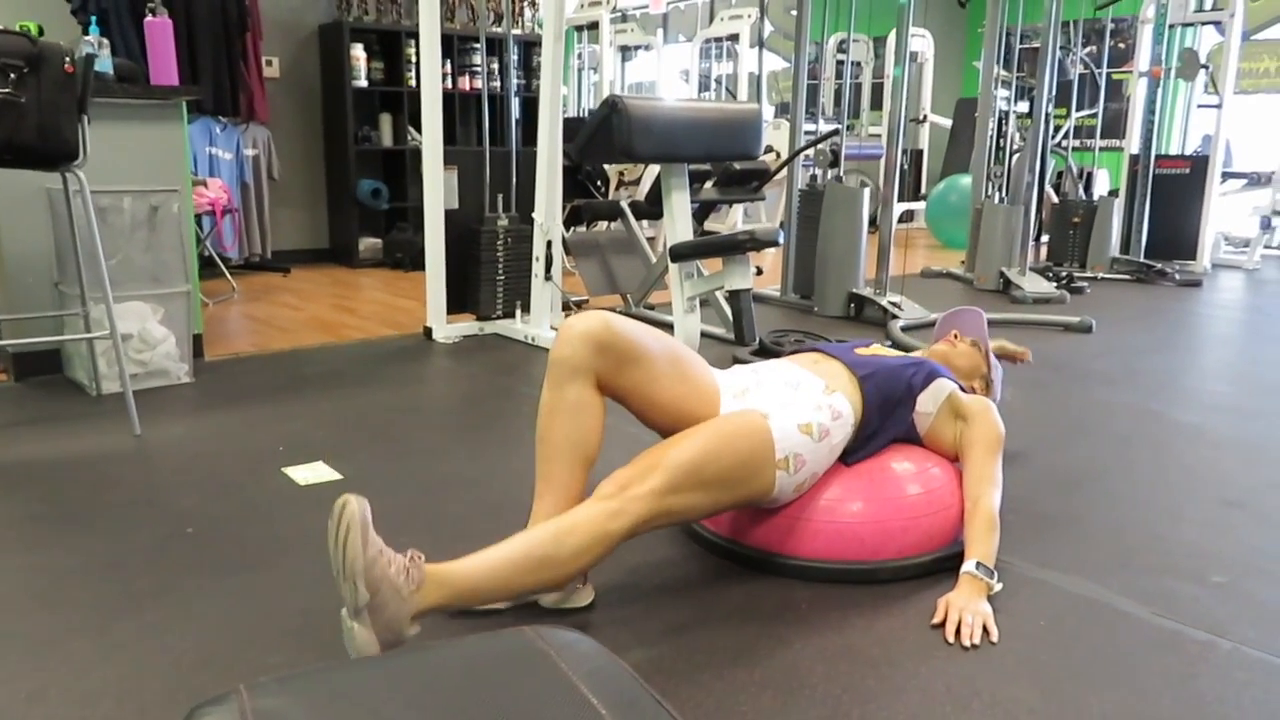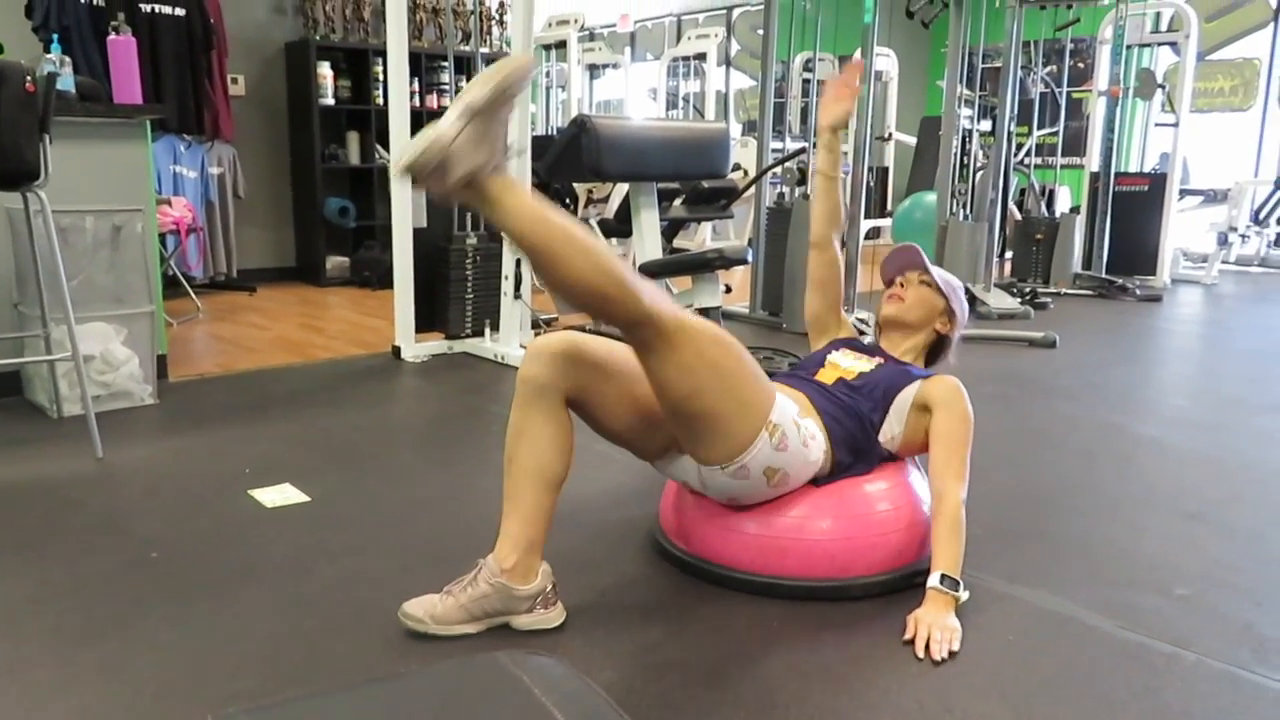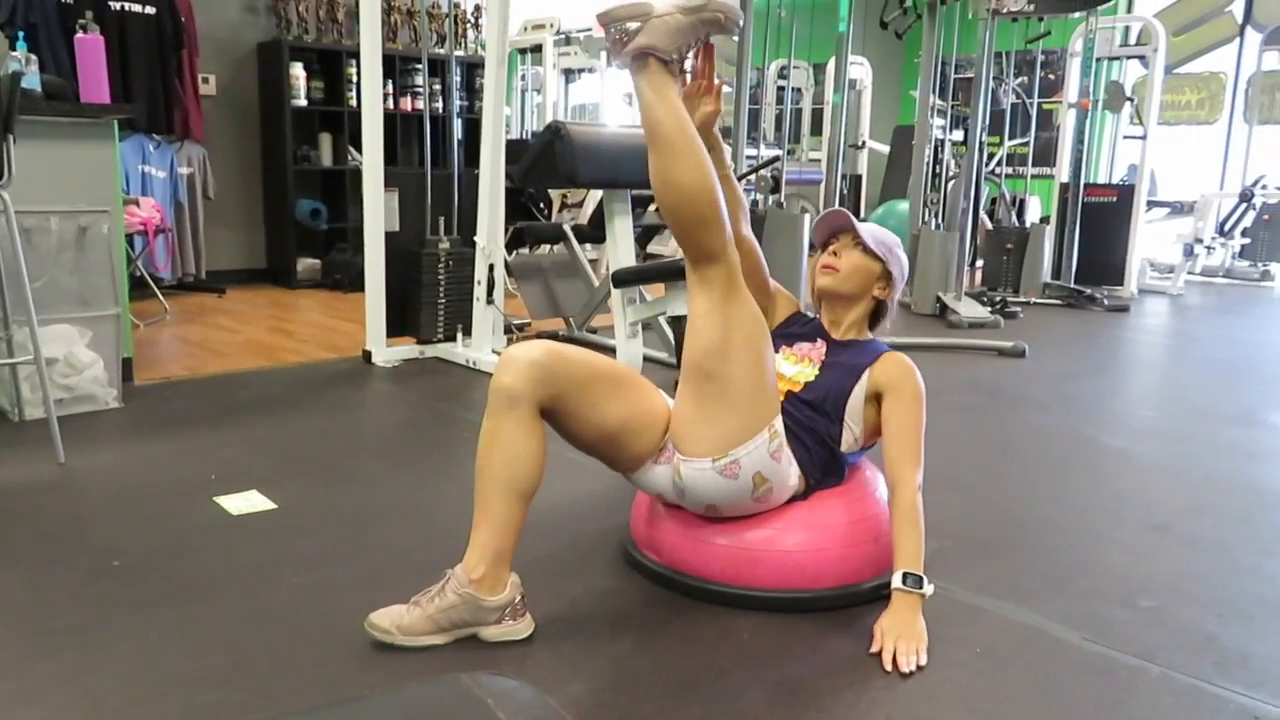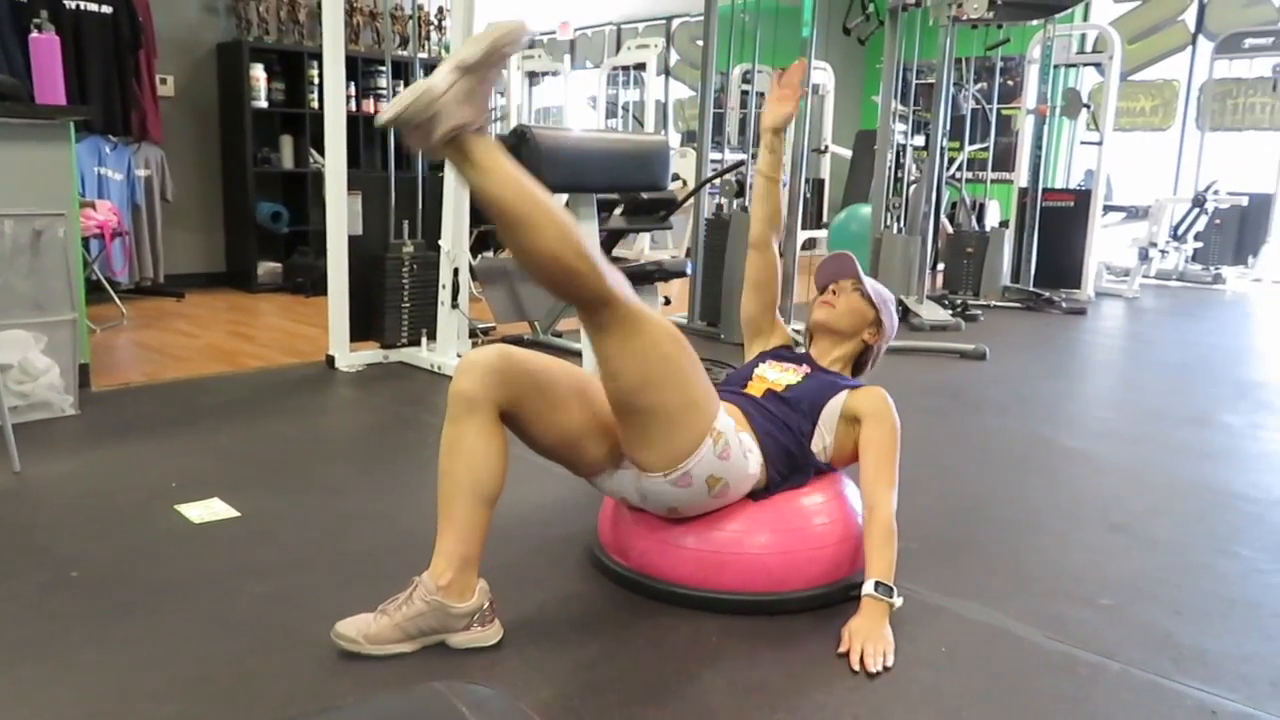
dt=0.5s
person 1, frame 1
left shoulder: (971, 410)
right shoulder: (899, 362)
left elbow: (986, 497)
left wrist: (975, 579)
right wrist: (975, 326)
left hip: (811, 418)
right hip: (746, 385)
left knee: (626, 495)
right knee: (586, 335)
left ankle: (408, 593)
right ankle: (549, 558)
person 1, frame 2
left shoulder: (940, 394)
right shoulder: (842, 341)
left elbow: (951, 497)
right elbow: (824, 243)
left wrist: (942, 595)
right wrist: (830, 140)
left hip: (779, 444)
right hip: (712, 444)
left knee: (645, 310)
right knee: (552, 357)
left ankle: (480, 171)
right ankle: (518, 579)
person 1, frame 3
left shoulder: (889, 372)
right shoulder: (787, 318)
left elbow: (904, 483)
right elbow: (741, 233)
left wrist: (907, 602)
right wrist: (707, 133)
left hip: (746, 467)
right hip: (685, 452)
left knee: (711, 254)
right knee: (524, 368)
left ankle: (654, 64)
right ankle: (486, 589)
person 1, frame 4
left shoulder: (866, 404)
right shoulder: (774, 349)
left elbow: (881, 503)
right elbow: (762, 241)
left wrist: (875, 607)
right wrist: (772, 136)
left hip: (707, 460)
right hip: (645, 455)
left knee: (598, 288)
right knee: (484, 373)
left ankle: (464, 132)
right ankle: (453, 596)
